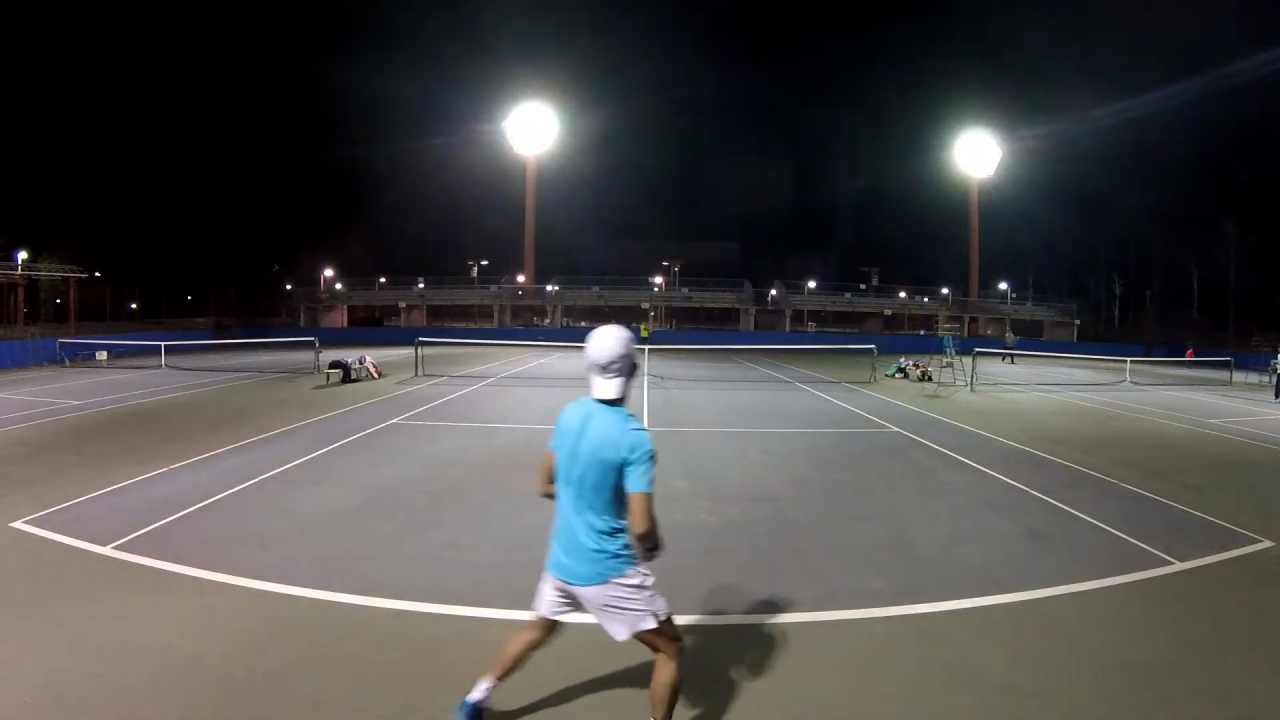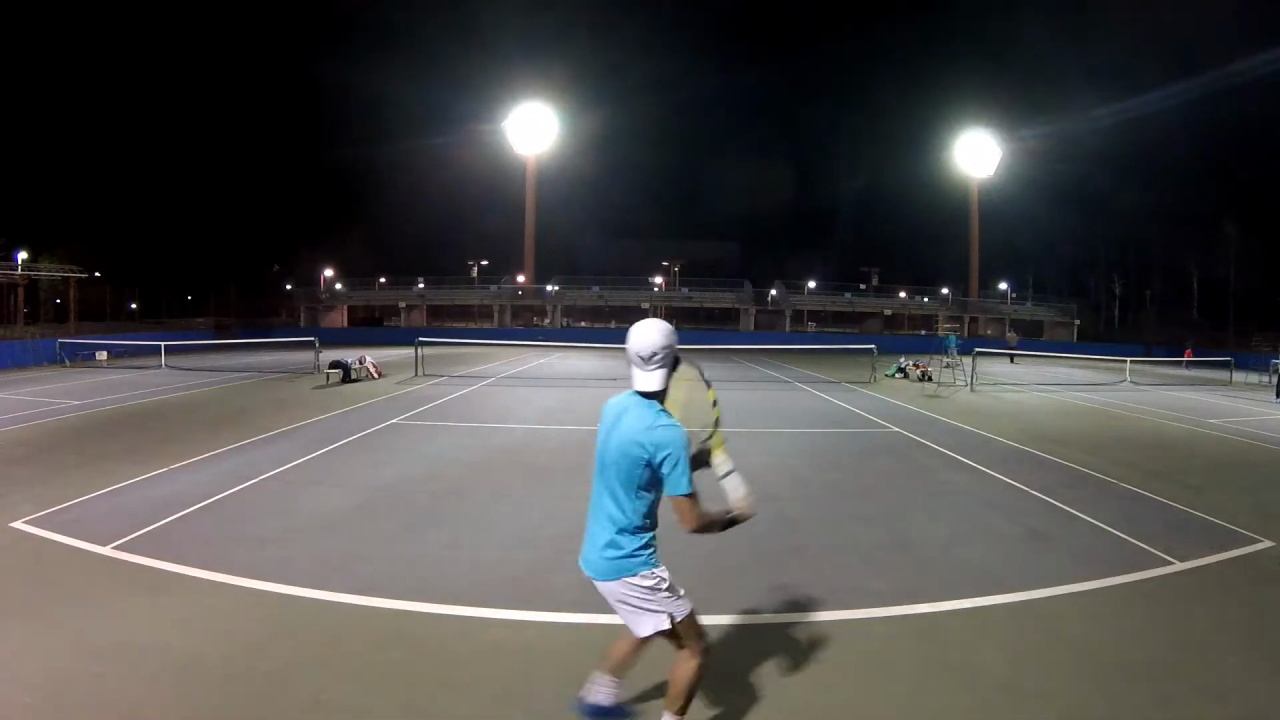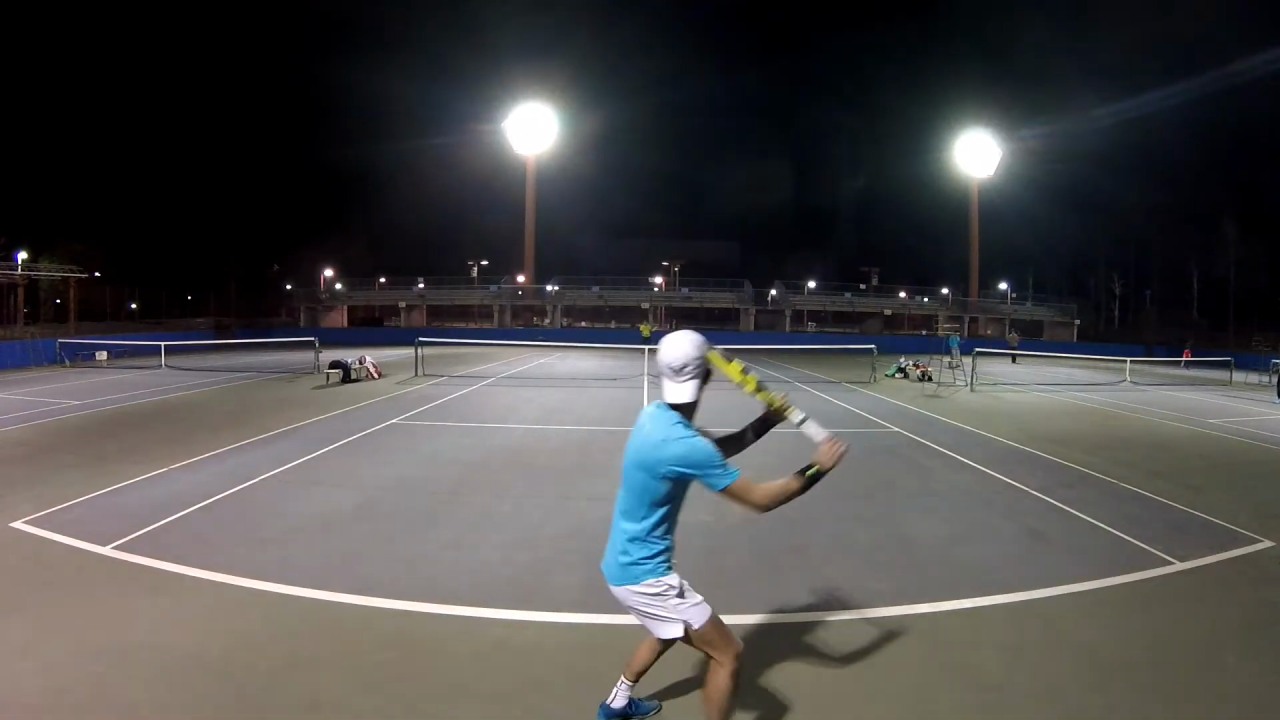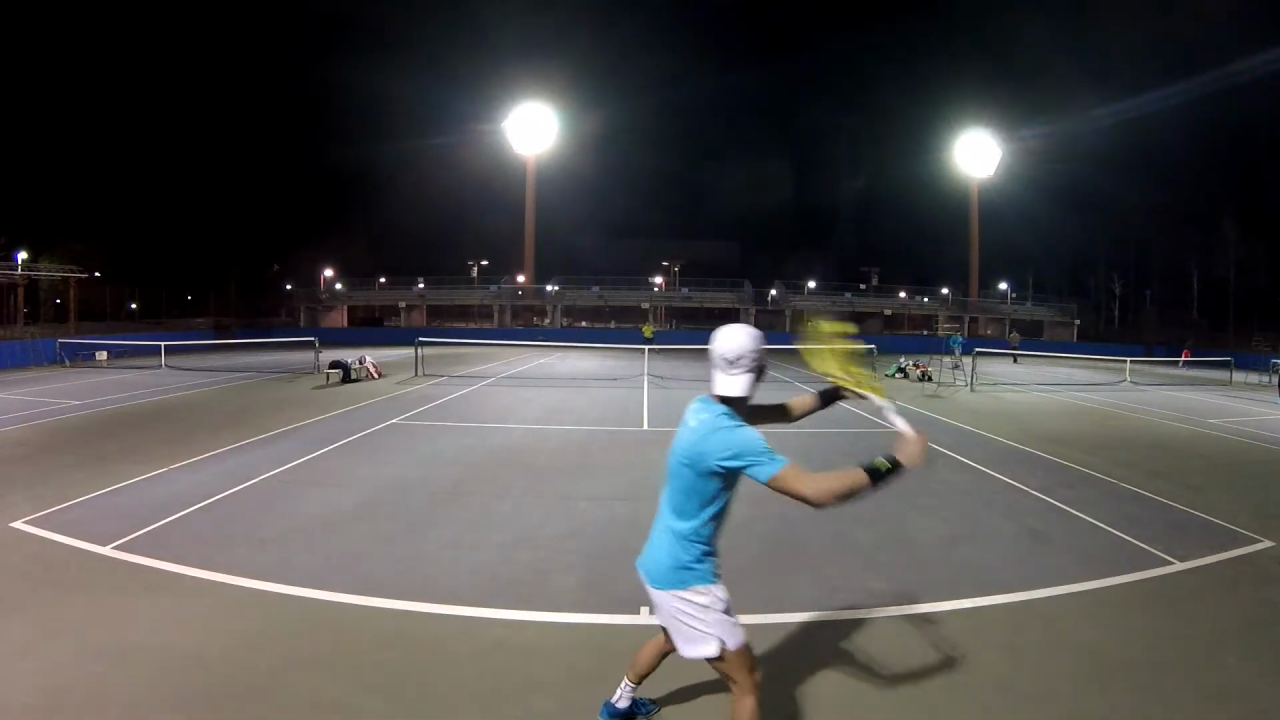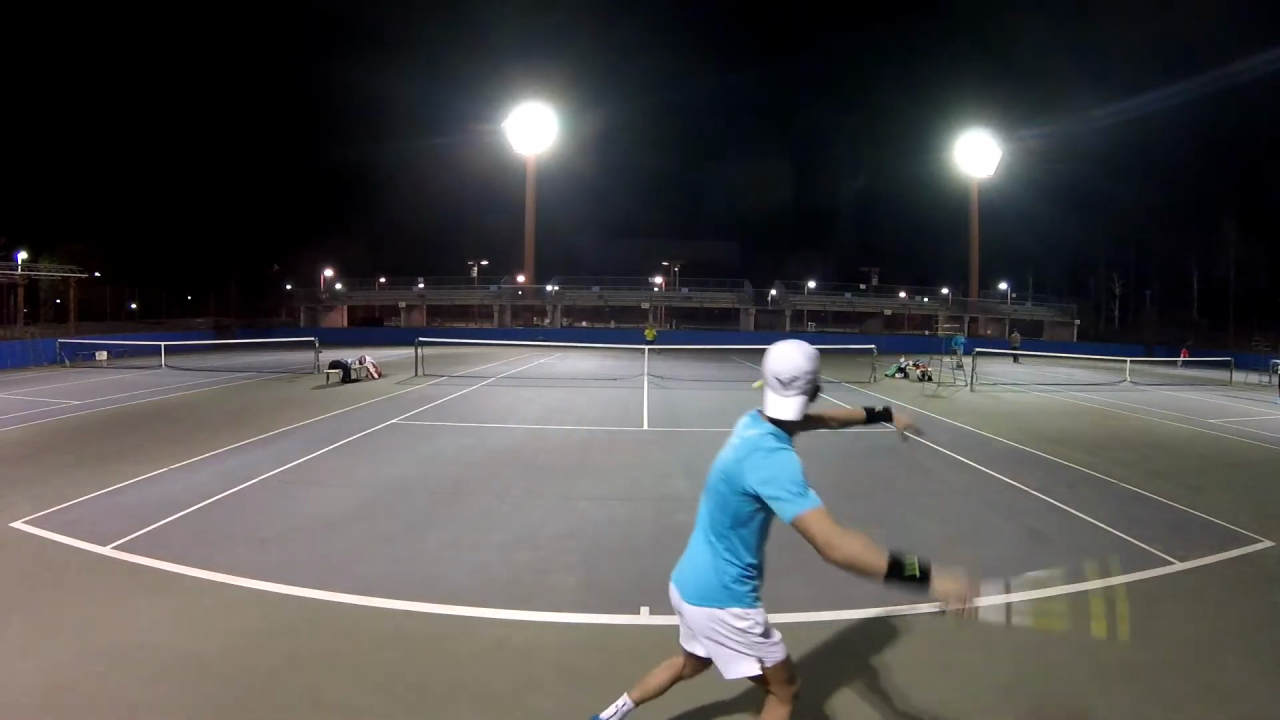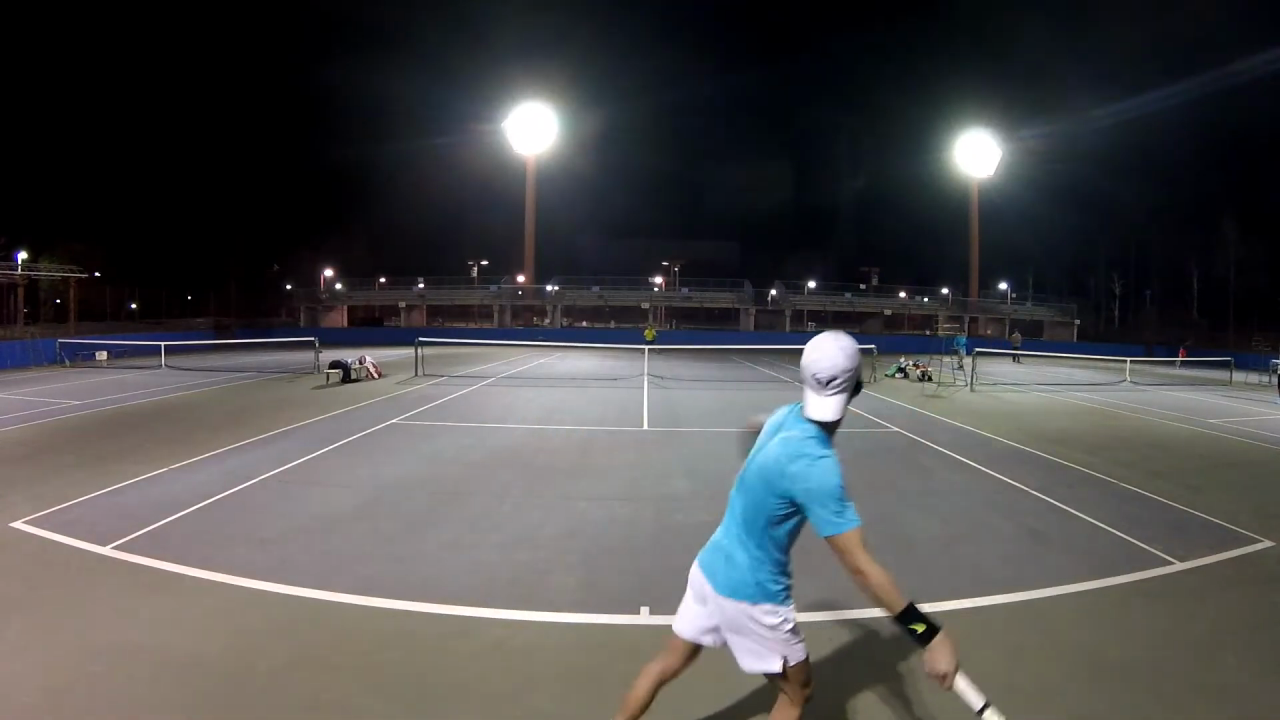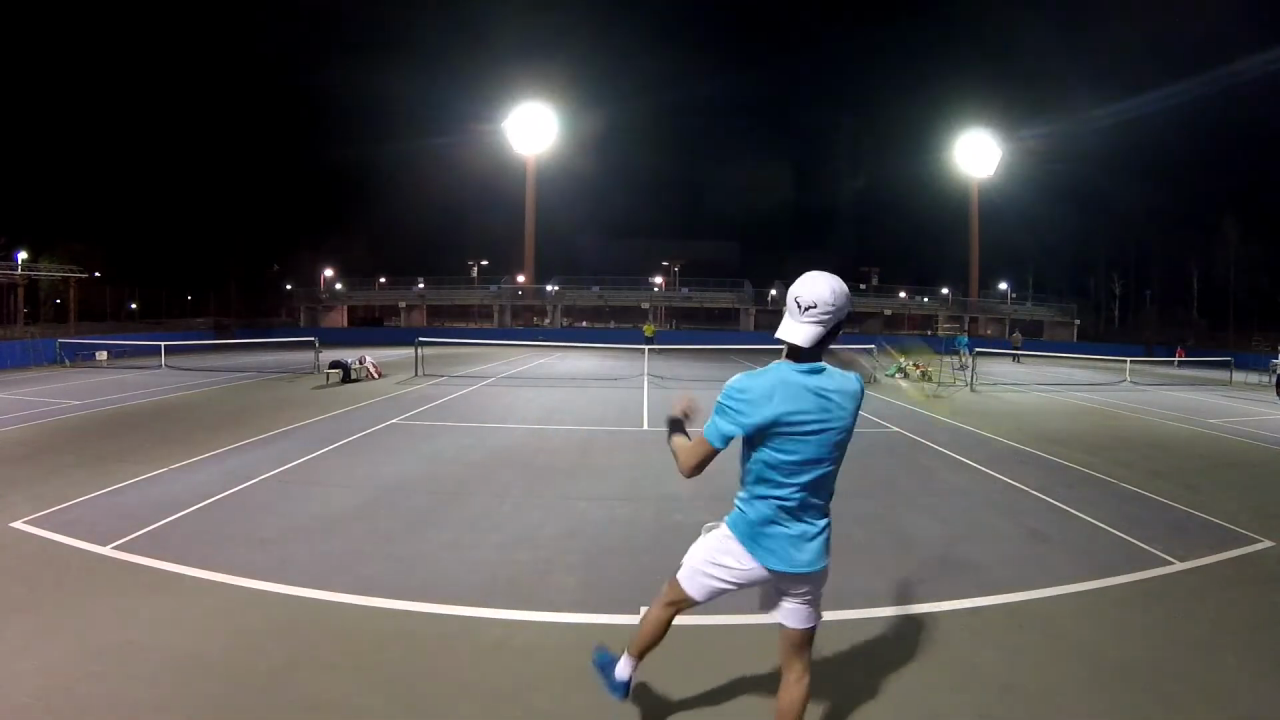
dt=0.2s
person 1, frame 1
left shoulder: (568, 416)
right shoulder: (634, 438)
left elbow: (547, 488)
right elbow: (642, 527)
right wrist: (652, 547)
left hip: (562, 562)
right hip: (609, 571)
left knee: (537, 631)
right knee: (669, 651)
person 1, frame 2
left shoulder: (615, 407)
right shoulder: (665, 433)
right elbow: (692, 523)
left wrist: (690, 463)
right wrist: (736, 518)
left hip: (597, 558)
right hip: (629, 569)
left knee: (645, 629)
right knee: (694, 648)
person 1, frame 3
left shoulder: (656, 415)
right shoulder: (681, 445)
left elbow: (722, 449)
right elbow: (759, 499)
left wrist: (769, 418)
right wrist: (818, 467)
left hip: (625, 563)
right hip: (643, 575)
left knee: (667, 634)
right knee: (727, 655)
person 1, frame 4
left shoulder: (703, 408)
right shoulder: (731, 435)
left elbow: (780, 412)
right elbow: (813, 492)
left wrist: (836, 392)
right wrist: (892, 462)
left hip: (658, 566)
right hip: (686, 580)
left knee: (671, 635)
right knee: (745, 682)
person 1, frame 5
left shoulder: (755, 423)
right shoulder: (771, 459)
left elbow: (820, 416)
right elbow: (833, 545)
left wrist: (883, 413)
right wrist: (927, 576)
left hip: (688, 584)
right hip: (723, 600)
left knee: (688, 663)
person 1, frame 6
left shoulder: (785, 419)
right shoulder: (818, 467)
right elbow: (860, 565)
right wrist: (929, 635)
left hip: (711, 572)
right hip: (755, 597)
left knee: (669, 665)
person 1, frame 7
left shoulder: (747, 388)
right shoulder: (849, 388)
left elbow: (689, 464)
left wrist: (677, 423)
left hip: (746, 543)
right hip: (806, 559)
left knee: (669, 598)
right knee: (797, 665)
left ankle: (622, 671)
